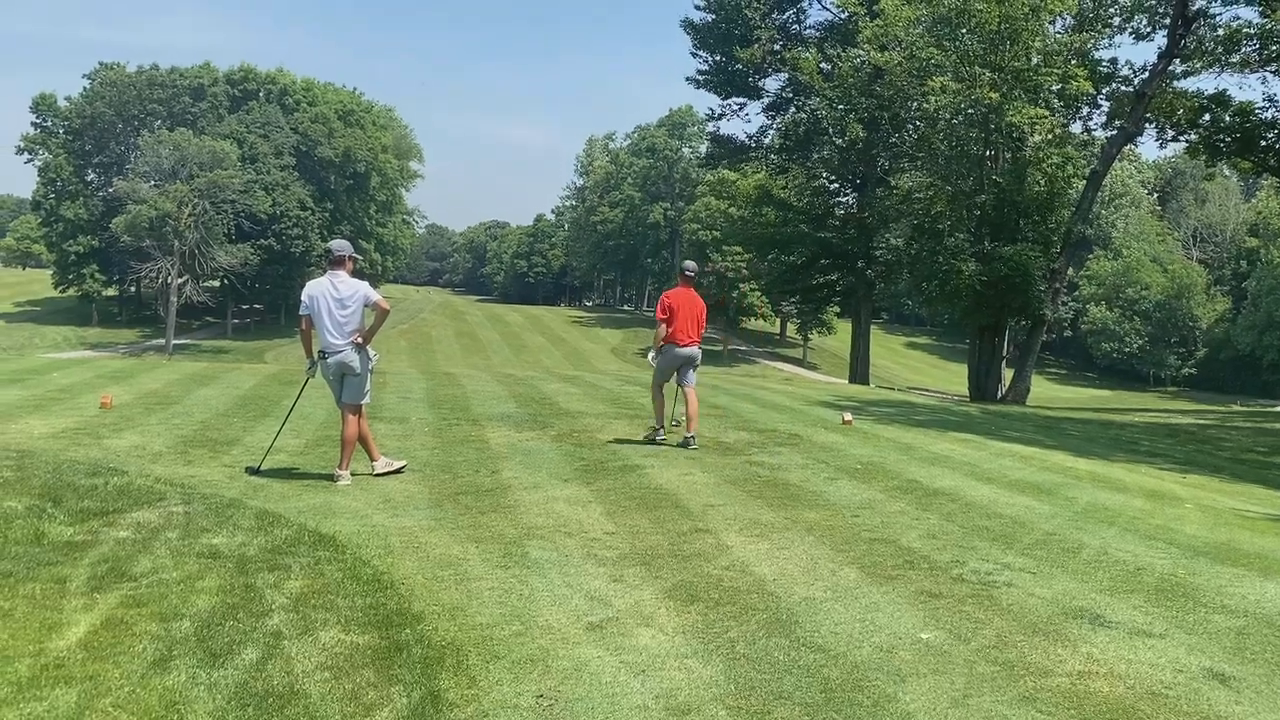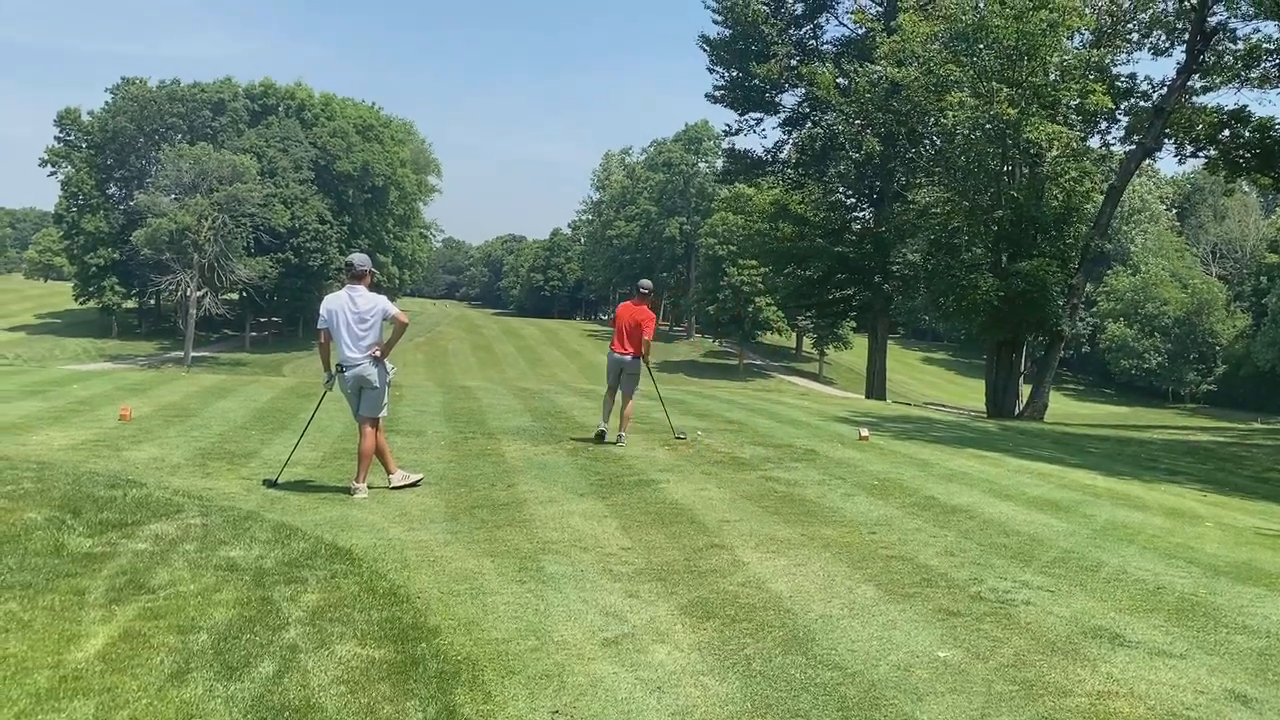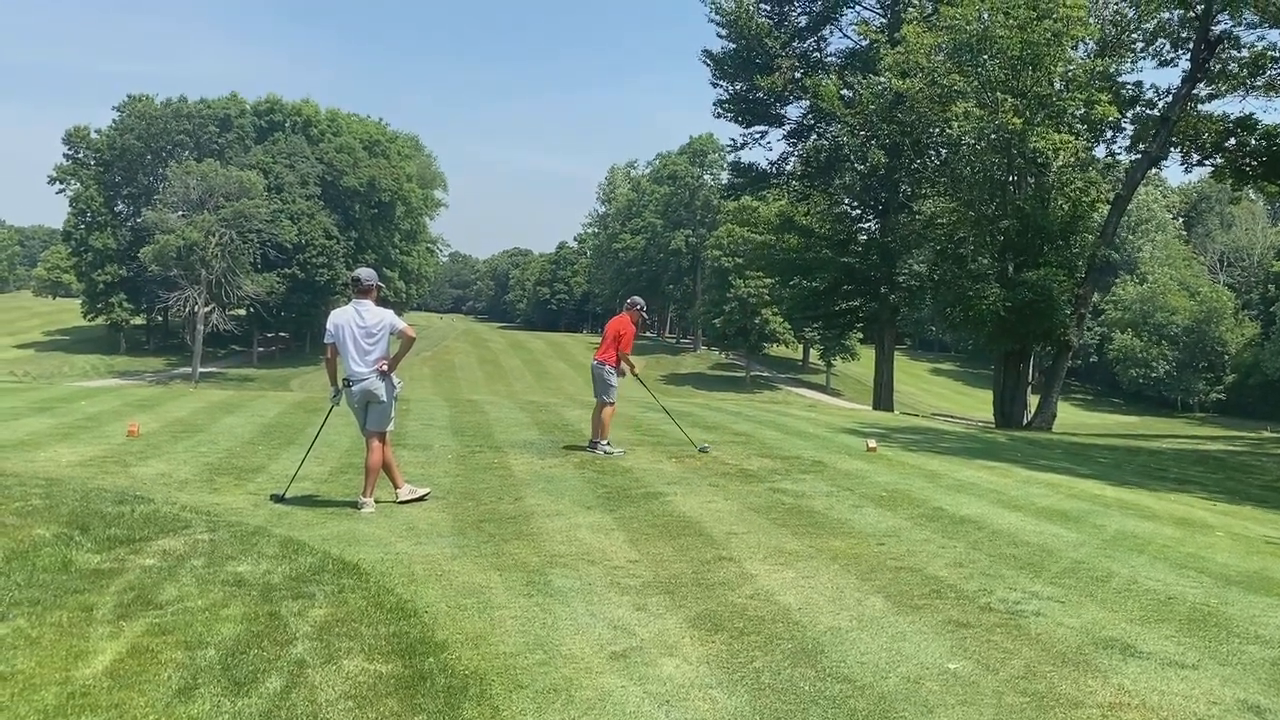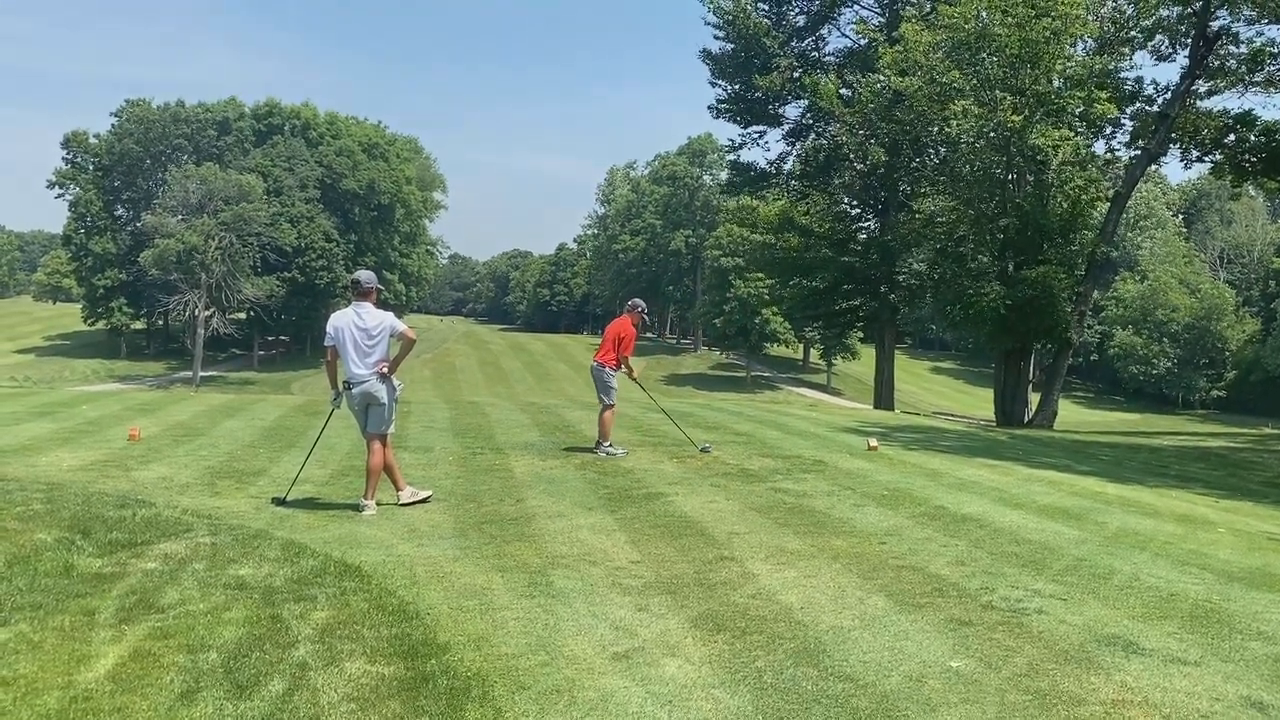
dt=1s
person 1, frame 1
left shoulder: (311, 288)
right shoulder: (358, 286)
left elbow: (304, 327)
right elbow: (384, 307)
left wrist: (309, 359)
right wrist: (369, 335)
left hip: (328, 359)
right hip: (354, 355)
left knee: (356, 411)
right knee: (352, 413)
left ankle: (377, 461)
right ankle: (342, 471)
person 1, frame 2
left shoulder: (329, 301)
right shoulder: (376, 300)
left elbow: (323, 341)
right elbow: (403, 321)
left wrist: (327, 372)
right wrist: (386, 349)
left hip: (346, 372)
right hip: (372, 368)
left knee: (374, 425)
right knee: (369, 426)
left ankle: (394, 474)
right ankle: (359, 484)
person 1, frame 3
left shoulder: (336, 316)
right shoulder: (384, 315)
left elbow: (330, 356)
right elbow: (410, 335)
left wrist: (334, 387)
right wrist: (394, 363)
left hip: (353, 386)
right hip: (379, 382)
left knee: (380, 439)
right knee: (376, 441)
left ankle: (401, 488)
right ankle: (366, 498)
person 1, frame 4
left shoulder: (336, 319)
right shoulder: (384, 317)
left elbow: (330, 359)
right elbow: (411, 337)
left wrist: (334, 389)
right wrist: (394, 365)
left hip: (353, 388)
right hip: (380, 384)
left knee: (381, 441)
right knee: (377, 443)
left ankle: (403, 490)
right ankle: (368, 501)
person 2, frame 1
left shoulder: (668, 296)
right shoulder: (700, 301)
left elbow: (662, 325)
right elbow: (701, 330)
left wrist: (654, 349)
left hip: (672, 348)
right hip: (694, 349)
left knee: (657, 385)
right knee: (689, 392)
left ankle: (659, 428)
right ankle: (690, 436)
person 2, frame 2
left shoulder: (621, 307)
right shoulder: (649, 315)
right elbow: (647, 339)
right wrist: (646, 355)
left hip: (614, 355)
right hip: (632, 359)
left knee: (611, 390)
right knee: (628, 397)
left ankle: (604, 425)
right ankle: (621, 435)
person 2, frame 3
left shoulder: (615, 320)
right shoulder: (629, 327)
right elbow: (622, 353)
left wrist: (618, 366)
right wrist: (633, 367)
left hip: (597, 363)
right hip: (606, 367)
left knee: (600, 405)
right knee: (609, 405)
left ankle: (594, 441)
right ankle: (603, 444)
person 2, frame 4
left shoulder: (616, 322)
right shoulder: (630, 330)
right elbow: (623, 356)
left wrist: (621, 367)
right wrist: (631, 371)
left hip: (598, 364)
right hip: (606, 368)
left knee: (605, 406)
right knee: (609, 407)
left ankle: (601, 442)
right ankle: (605, 446)
